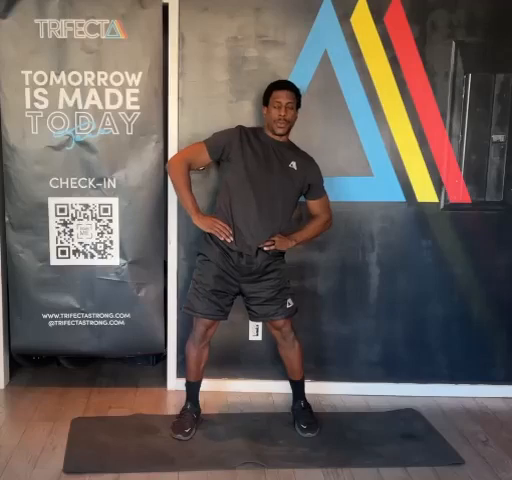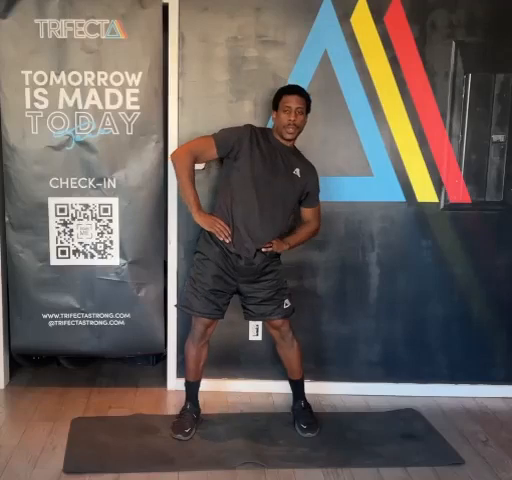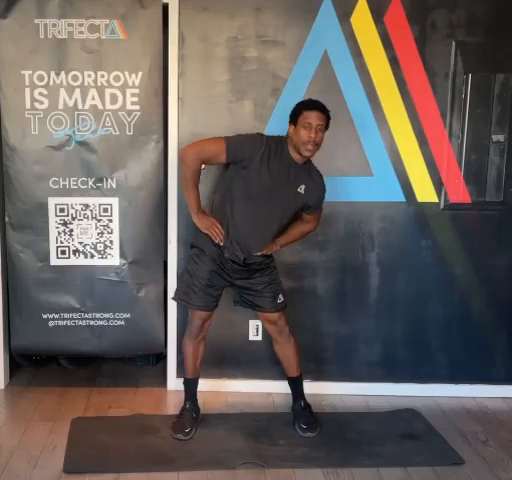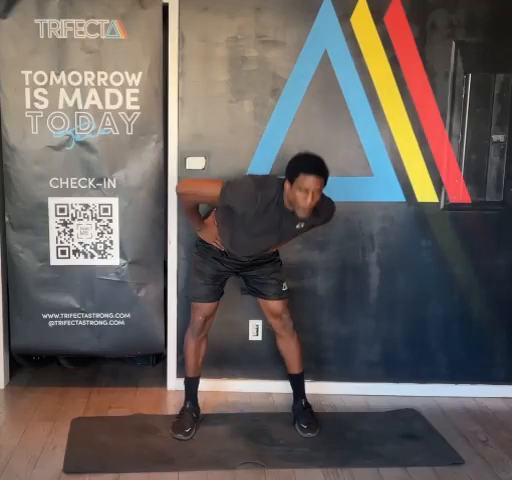
dt=0.3s
person 1, frame 1
left shoulder: (304, 164)
right shoulder: (235, 139)
left elbow: (323, 215)
right elbow: (178, 163)
left wrist: (292, 239)
right wrist: (197, 216)
left hip: (267, 264)
right hip: (220, 256)
left knee: (284, 331)
right knee: (202, 331)
left ankle: (300, 403)
right ankle: (191, 406)
person 1, frame 2
left shoulder: (306, 171)
right shoulder: (244, 138)
left elbow: (311, 222)
right elbow: (182, 155)
left wrist: (285, 242)
right wrist: (198, 213)
left hip: (264, 264)
right hip: (217, 255)
left knee: (282, 331)
right knee: (201, 330)
left ankle: (300, 403)
right ankle: (191, 406)
person 1, frame 3
left shoulder: (314, 183)
right shoulder: (256, 147)
left elbow: (309, 221)
right elbow: (190, 154)
left wrist: (277, 243)
right wrist: (197, 213)
left hip: (258, 261)
right hip: (213, 251)
left knee: (278, 327)
right knee: (197, 326)
left ankle: (300, 403)
right ankle: (190, 405)
person 1, frame 4
left shoulder: (323, 209)
right shoulder: (253, 193)
right elbow: (184, 189)
left wrist: (279, 243)
right wrist: (200, 226)
left hip: (262, 257)
right hip: (215, 251)
left knee: (283, 322)
right knee: (200, 323)
left ankle: (300, 402)
right ankle: (190, 405)
